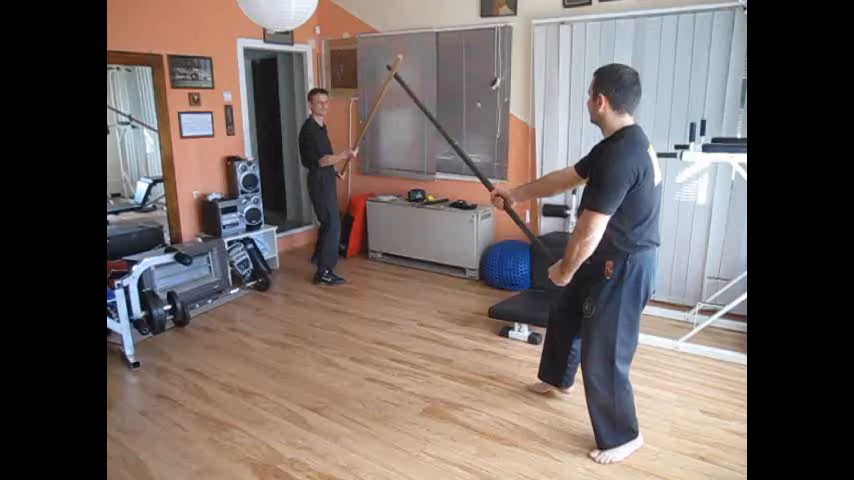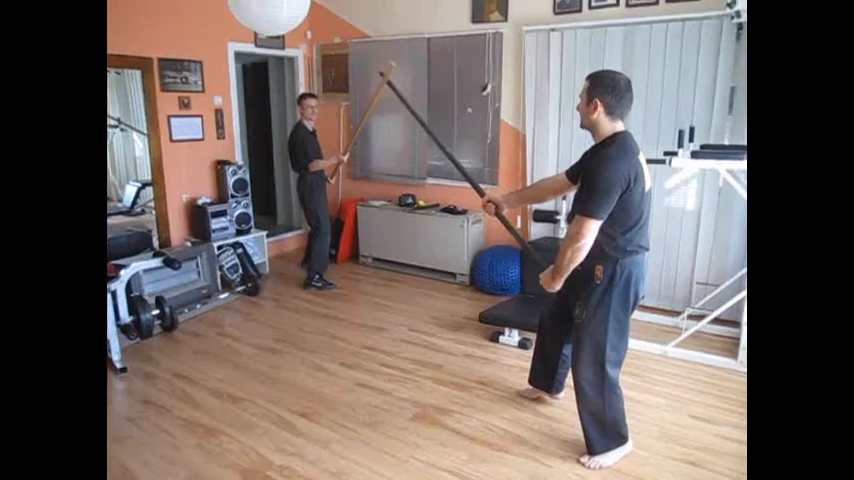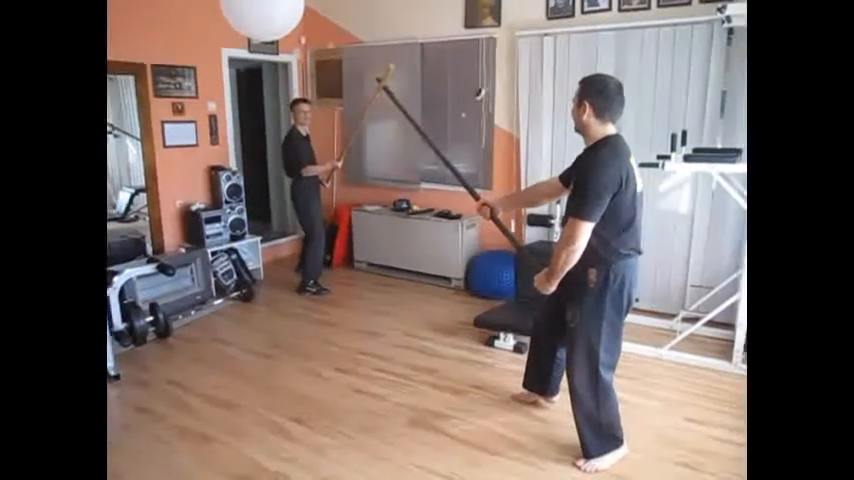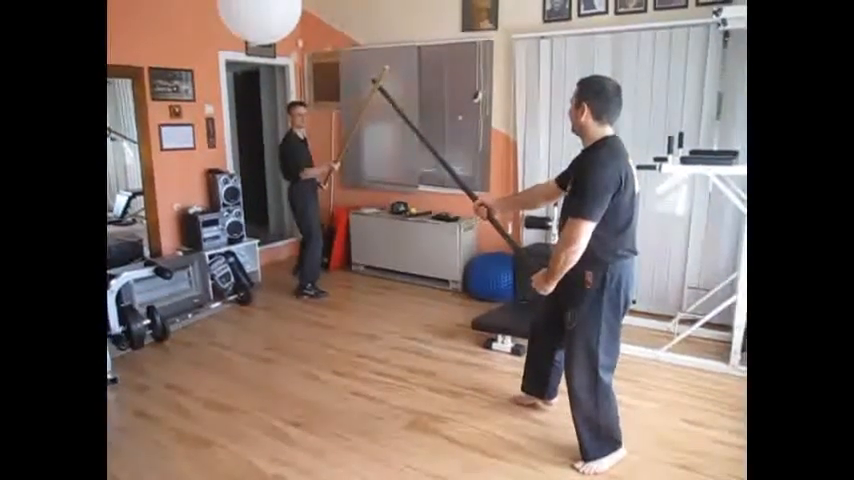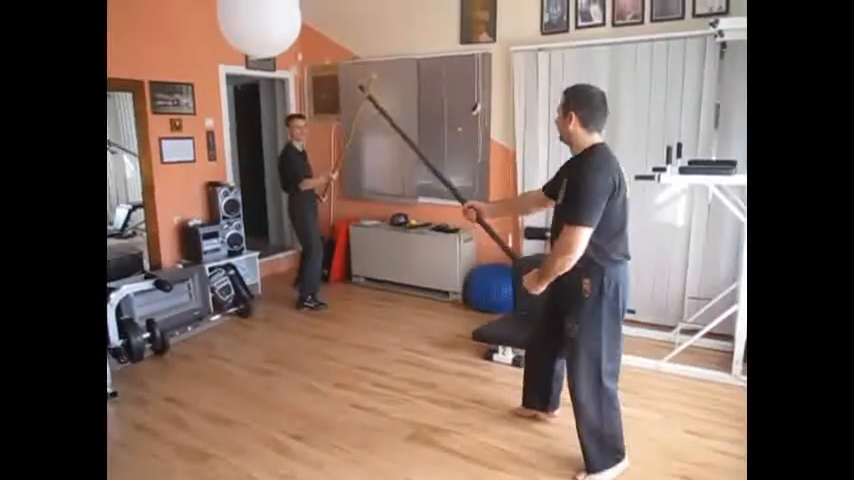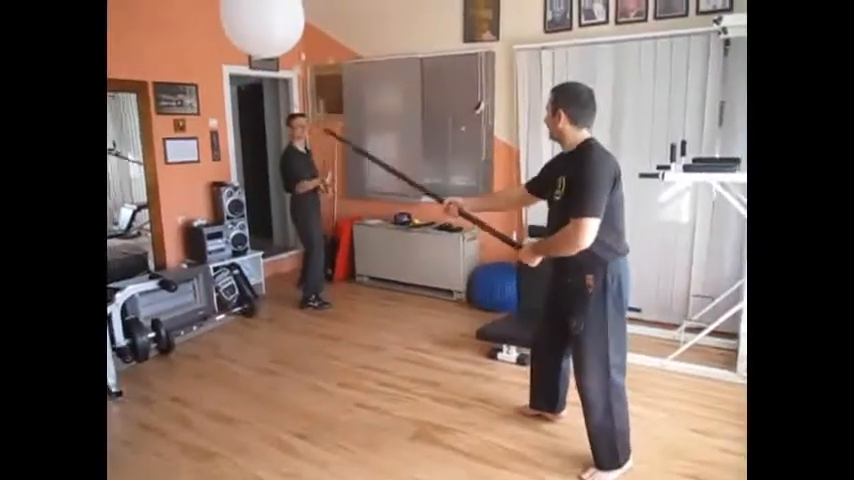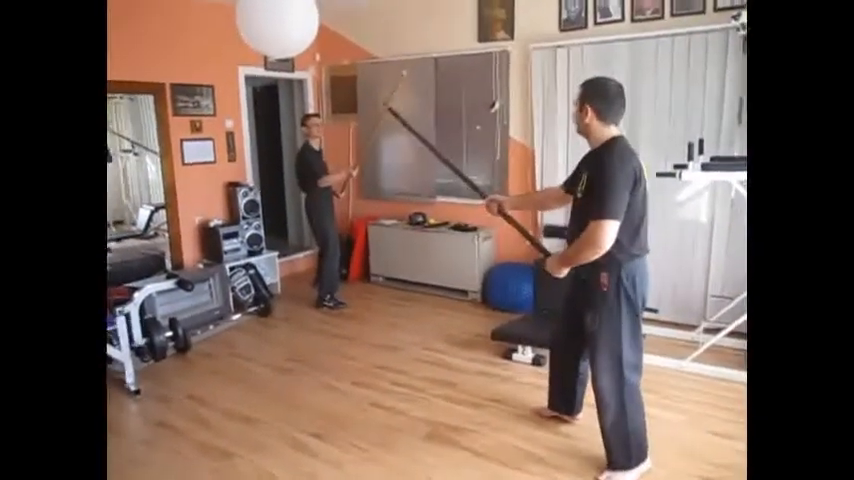
dt=0.7s
person 1, frame 1
left shoulder: (620, 155)
right shoulder: (621, 143)
left elbow: (589, 230)
right elbow: (567, 177)
left wrist: (564, 269)
right wrist: (517, 194)
left hip: (623, 266)
right hip: (609, 258)
left knee: (603, 354)
right knee: (564, 315)
left ankle: (621, 436)
right ankle: (557, 379)
person 1, frame 2
left shoulder: (611, 161)
right shoulder: (610, 149)
left elbow: (581, 235)
right elbow: (557, 184)
left wrist: (556, 275)
right wrist: (507, 200)
left hip: (613, 271)
right hip: (599, 264)
left knee: (593, 359)
right knee: (554, 321)
left ankle: (611, 441)
right ankle: (547, 384)
person 1, frame 3
left shoulder: (602, 163)
right shoulder: (604, 152)
left elbow: (574, 238)
right elbow: (552, 188)
left wrist: (551, 277)
right wrist: (502, 203)
left hip: (605, 274)
right hip: (591, 267)
left knee: (588, 362)
right knee: (548, 325)
left ankle: (606, 445)
right ankle: (542, 388)
person 1, frame 4
left shoulder: (602, 164)
right shoulder: (597, 155)
left elbow: (574, 239)
right elbow: (549, 191)
left wrist: (549, 278)
right wrist: (499, 204)
left hip: (602, 276)
right hip: (586, 270)
left knee: (587, 364)
right knee: (546, 329)
left ankle: (604, 447)
right ankle: (540, 391)
person 1, frame 5
left shoulder: (596, 169)
right shoulder: (578, 164)
left elbow: (572, 246)
right elbow: (538, 199)
left wrist: (540, 278)
right wrist: (487, 209)
left hip: (597, 282)
right hip: (574, 278)
left knee: (590, 372)
right knee: (543, 341)
right ankle: (541, 403)
person 1, frame 6
left shoulder: (596, 163)
right shoulder: (562, 163)
left elbow: (581, 236)
right elbow: (519, 195)
left wrist: (536, 250)
right wrist: (467, 203)
left hip: (599, 278)
right hip: (570, 274)
left knee: (597, 370)
right knee: (548, 341)
right ankle: (547, 404)
person 1, frame 7
left shoulder: (616, 161)
right shoulder: (596, 157)
left elbow: (601, 238)
right elbow: (561, 195)
left wrist: (562, 261)
right wrist: (509, 202)
left hip: (615, 276)
right hip: (593, 273)
left knee: (613, 368)
right knee: (566, 340)
right ankle: (564, 406)
person 2, frame 1
left shoulder: (320, 126)
right shoulder: (309, 129)
right elbow: (321, 160)
left wrist: (334, 168)
right wrist: (345, 155)
left hip: (326, 178)
right hip: (319, 180)
left knee: (327, 221)
right knee: (332, 224)
left ankle: (319, 255)
right ankle: (323, 272)
person 2, frame 2
left shoulder: (310, 131)
right shoulder: (299, 134)
right elbow: (311, 165)
left wrist: (324, 173)
right wrist: (335, 160)
left hip: (316, 183)
right hip: (309, 184)
left knee: (318, 226)
right knee: (323, 229)
left ankle: (309, 259)
right ankle: (314, 276)
person 2, frame 3
left shoulder: (304, 136)
right shoulder: (293, 139)
right elbow: (303, 170)
left wrist: (319, 175)
right wrist: (329, 166)
left hip: (310, 188)
right hip: (303, 190)
left knee: (312, 232)
right knee: (317, 235)
left ankle: (304, 265)
right ankle: (308, 282)
person 2, frame 4
left shoulder: (301, 139)
right shoulder: (290, 142)
right elbow: (302, 173)
left wrist: (317, 178)
right wrist: (326, 168)
left hip: (307, 191)
right hip: (300, 193)
left knee: (309, 235)
right knee: (314, 238)
left ankle: (301, 269)
right ankle: (306, 285)
person 2, frame 5
left shoulder: (300, 151)
right shoulder: (289, 154)
right elbow: (302, 184)
left wrist: (316, 192)
right wrist: (325, 178)
left hip: (307, 203)
right hip: (300, 205)
left knee: (309, 247)
right knee: (314, 250)
left ankle: (302, 281)
right ankle: (306, 297)
person 2, frame 6
left shoulder: (306, 151)
right shoulder: (290, 156)
right elbow: (297, 187)
left wrist: (323, 185)
right wrist: (318, 181)
left hip: (311, 203)
right hip: (302, 206)
left knee: (313, 247)
right knee: (316, 249)
left ankle: (306, 282)
right ankle: (310, 296)
person 2, frame 7
left shoulder: (317, 151)
right shoulder: (306, 154)
right elbow: (320, 181)
left wrist: (333, 190)
right wrist: (345, 175)
left hip: (324, 203)
right hip: (317, 204)
left knee: (327, 247)
right knee: (331, 249)
left ankle: (321, 282)
right ankle: (326, 296)
